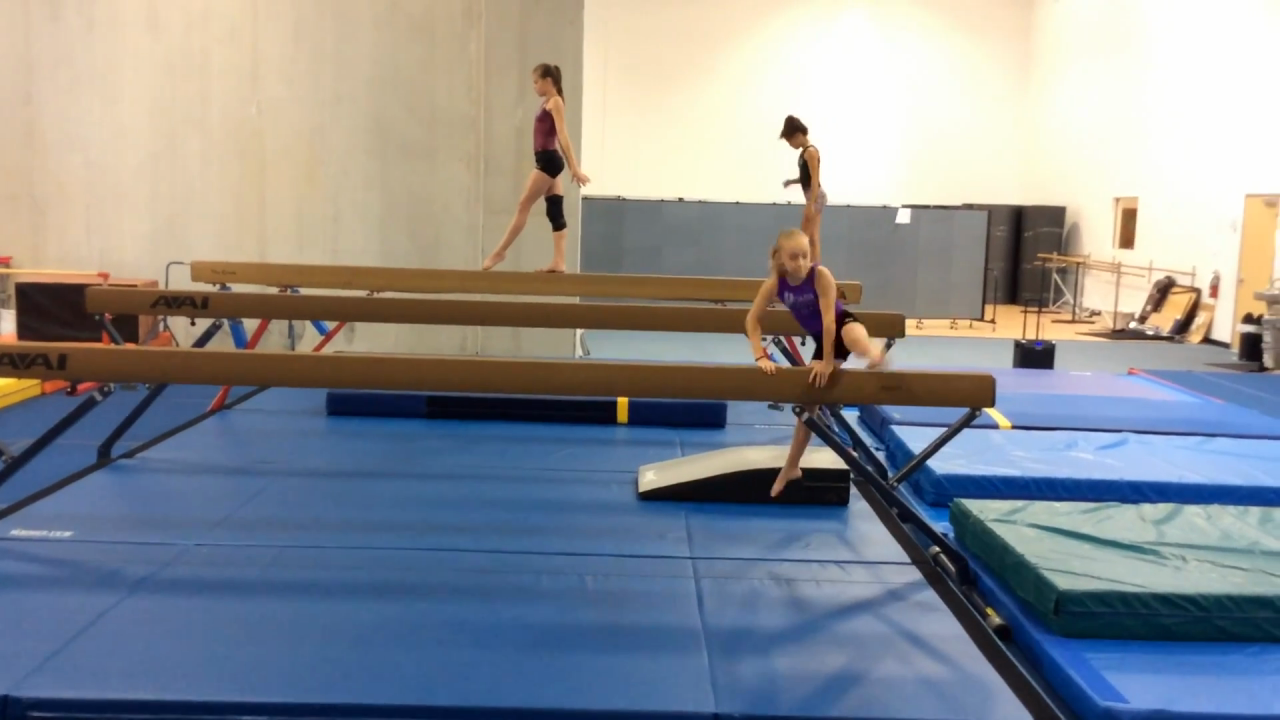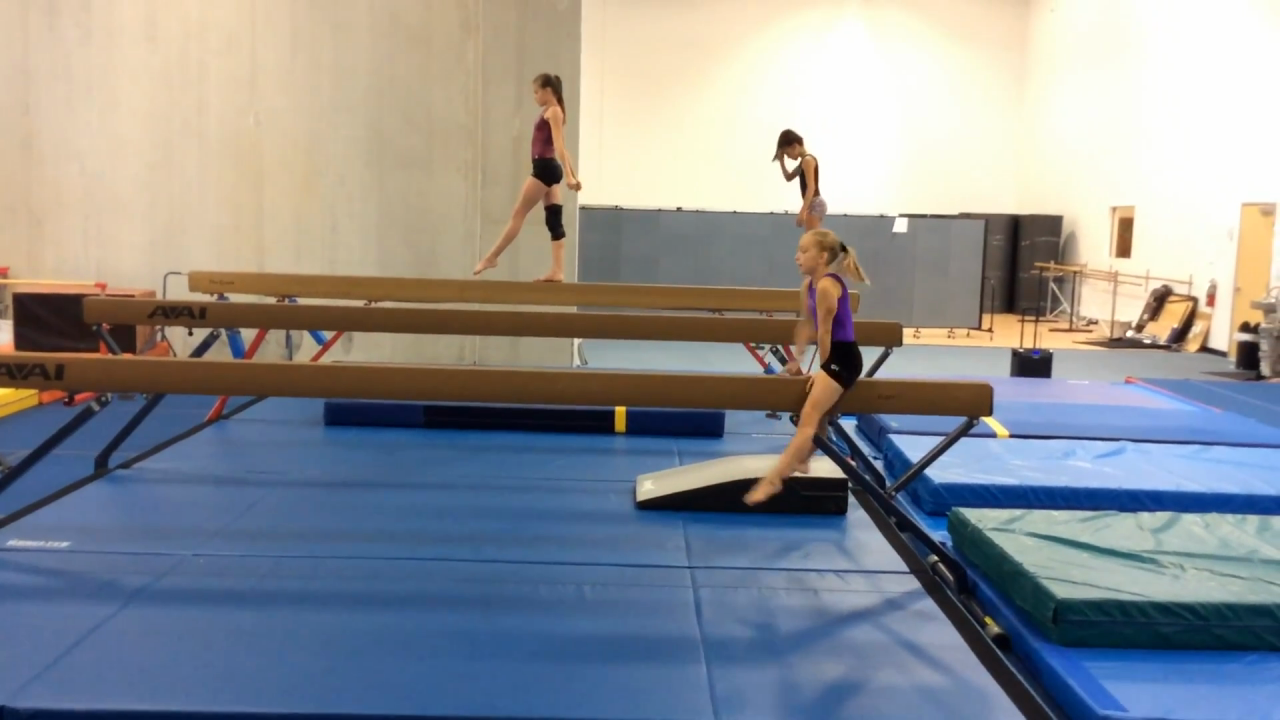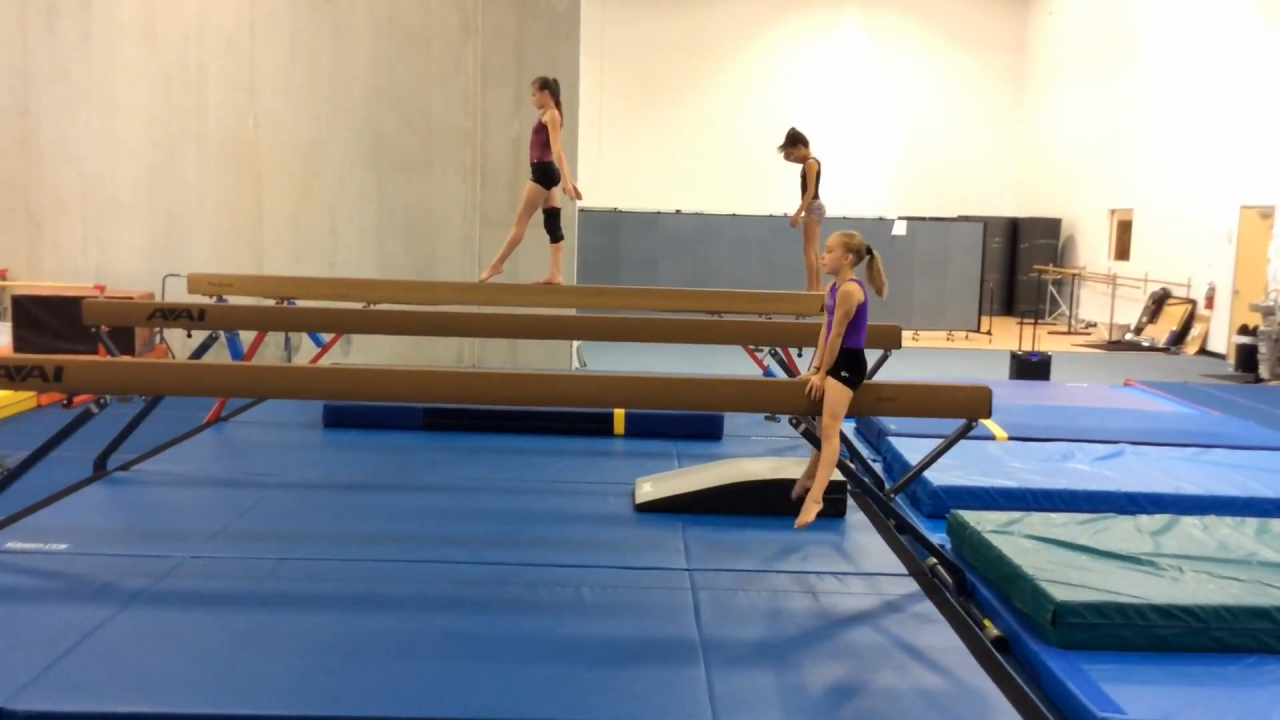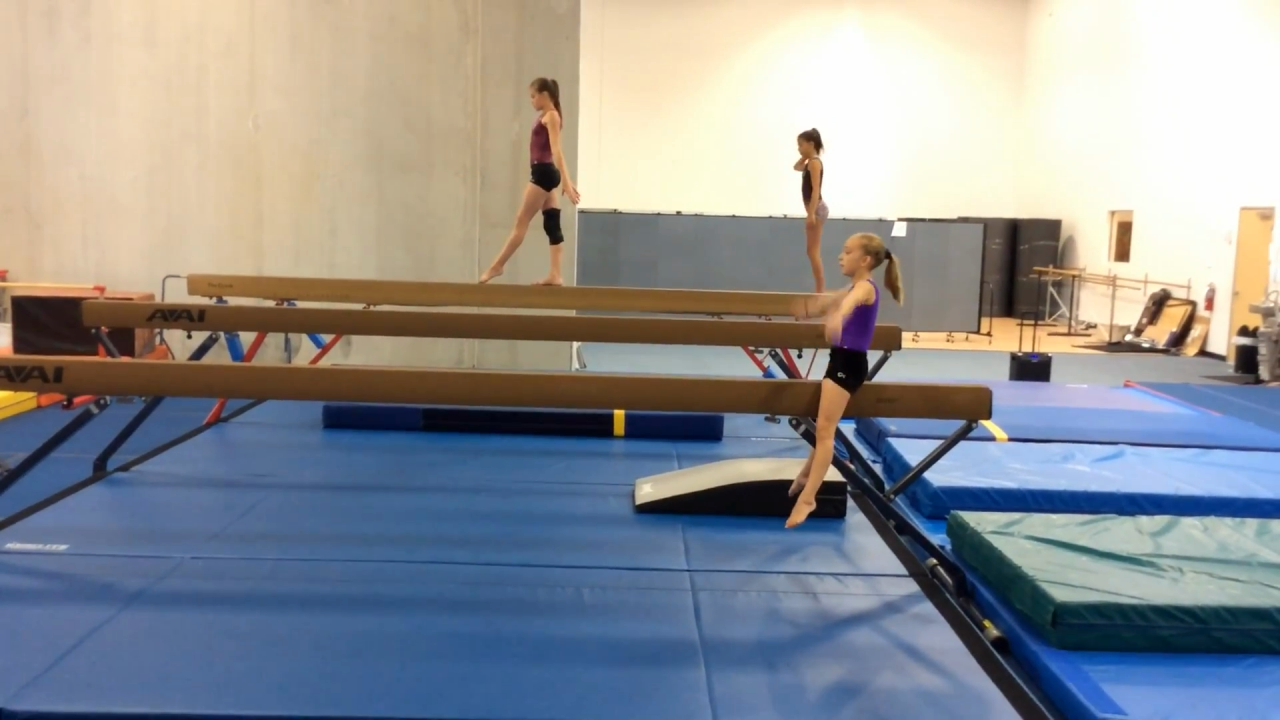
dt=0.5s
person 1, frame 1
left shoulder: (820, 275)
right shoulder: (775, 283)
left elbow: (828, 318)
right elbow: (752, 320)
left wrist: (827, 360)
right wrist: (761, 357)
left hip: (842, 327)
right hip: (823, 341)
left knee: (852, 332)
right knee: (809, 407)
left ankle: (875, 355)
right ankle: (791, 467)
person 1, frame 2
left shoulder: (827, 285)
right shoulder: (810, 283)
left elbow: (824, 331)
right elbow: (808, 324)
left wrist: (820, 370)
right wrist: (796, 359)
left hip: (844, 358)
right hip: (833, 358)
left knee: (808, 417)
right knee: (819, 417)
left ankle: (773, 479)
right ankle: (800, 460)
person 1, frame 3
left shoulder: (850, 289)
right shoulder: (834, 287)
left elbow: (837, 335)
left wrist: (821, 373)
right wrist: (815, 368)
left hip: (848, 362)
right hip: (836, 361)
left knee: (830, 427)
right knee: (826, 424)
left ankle: (814, 497)
right ankle: (811, 474)
person 1, frame 4
left shoulder: (865, 288)
right shoulder: (854, 288)
left elbow: (847, 302)
right elbow: (835, 299)
left wrist: (836, 317)
right wrist: (813, 304)
left hip: (849, 363)
right hip: (840, 361)
left knee: (825, 428)
right knee: (825, 427)
left ankle: (807, 497)
right ankle: (807, 474)
person 2, frame 1
left shoulder: (555, 102)
right shoulder: (548, 103)
left elbow: (563, 136)
left wrist: (575, 168)
right wrist: (572, 167)
left hip: (548, 160)
right hip: (548, 160)
left knee: (523, 205)
right knee: (554, 212)
left ankle: (499, 252)
right ankle: (558, 261)
person 2, frame 2
left shoulder: (554, 111)
right shoulder: (547, 112)
left elbow: (559, 145)
right elbow: (561, 147)
left wrist: (568, 176)
right wrist: (571, 174)
left hip: (545, 168)
right hip: (547, 168)
left knee: (518, 214)
right knee: (554, 221)
left ankle: (492, 257)
right ankle: (557, 271)
person 2, frame 3
left shoulder: (551, 115)
right shoulder: (546, 115)
left elbow: (556, 149)
right elbow: (557, 150)
left wrist: (566, 180)
right wrist: (568, 180)
left hip: (543, 171)
right hip: (545, 172)
left knee: (521, 219)
right knee: (552, 224)
left ankle: (497, 264)
right ankle: (555, 273)
person 2, frame 4
left shoulder: (551, 116)
right shoulder: (545, 117)
left elbow: (556, 150)
left wrist: (565, 182)
right wrist: (566, 181)
left hip: (544, 172)
right hip: (544, 173)
left knee: (521, 221)
right knee: (552, 225)
left ankle: (497, 266)
right ankle: (555, 275)
